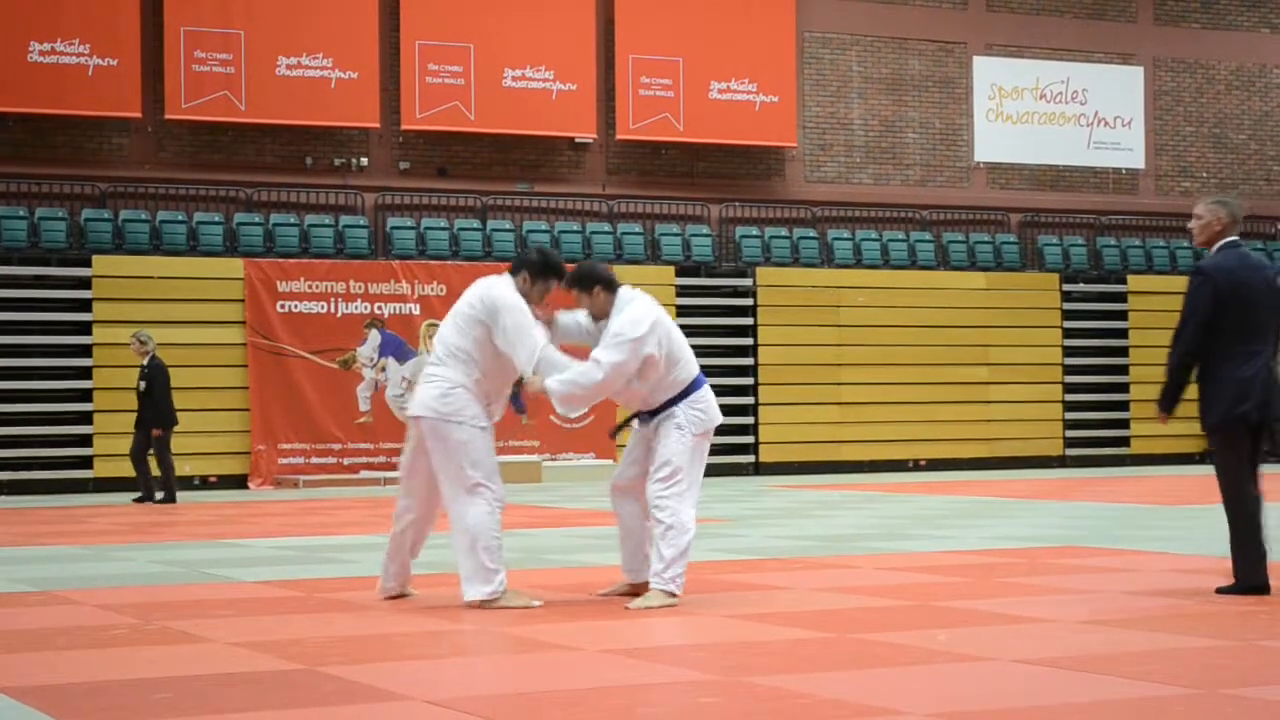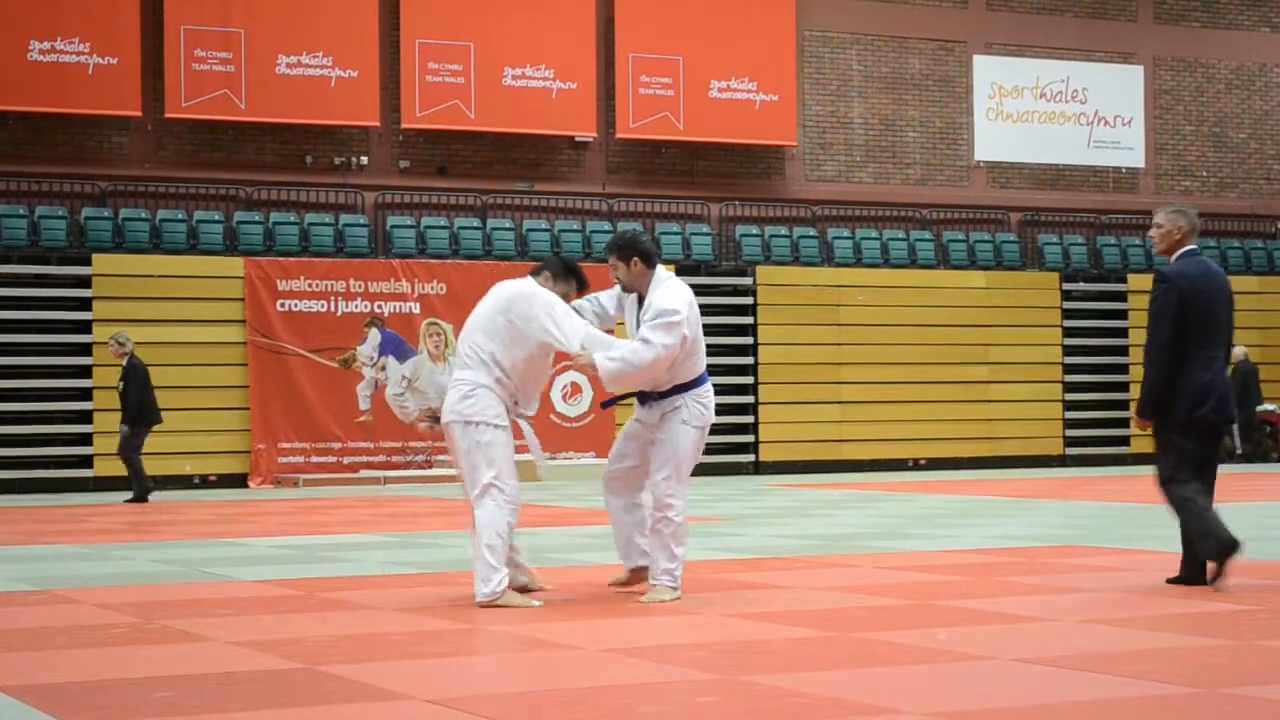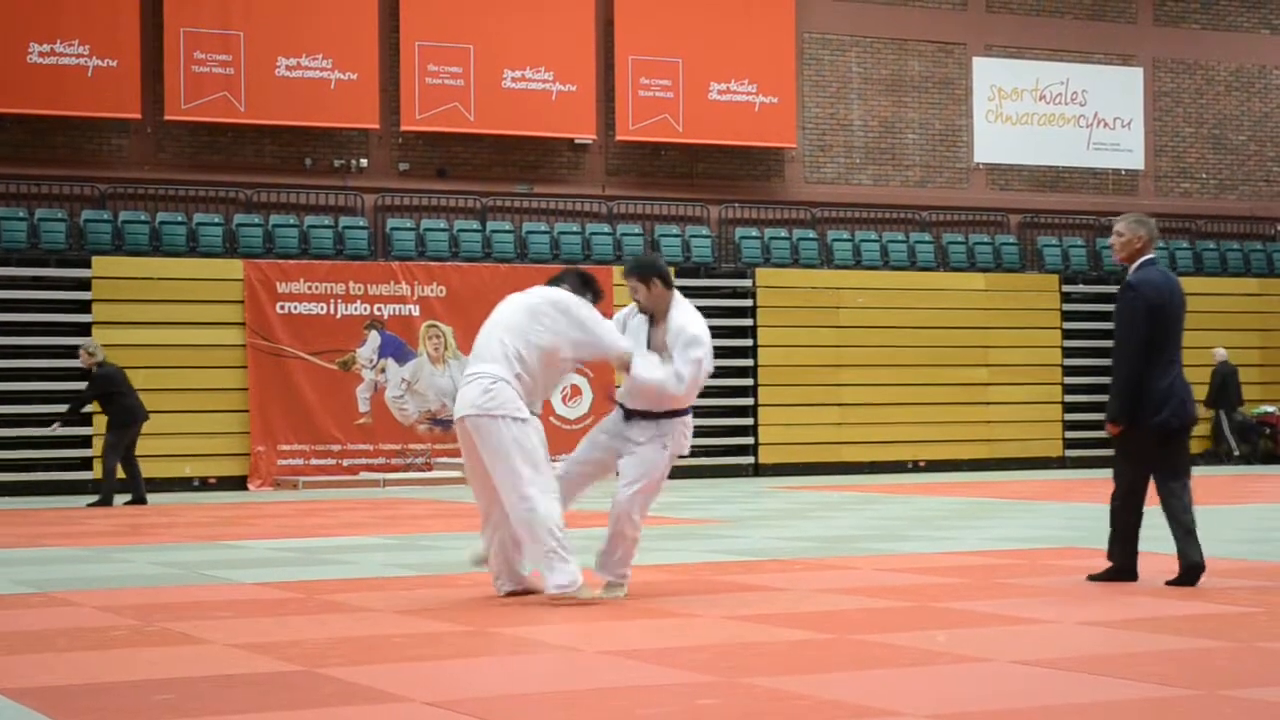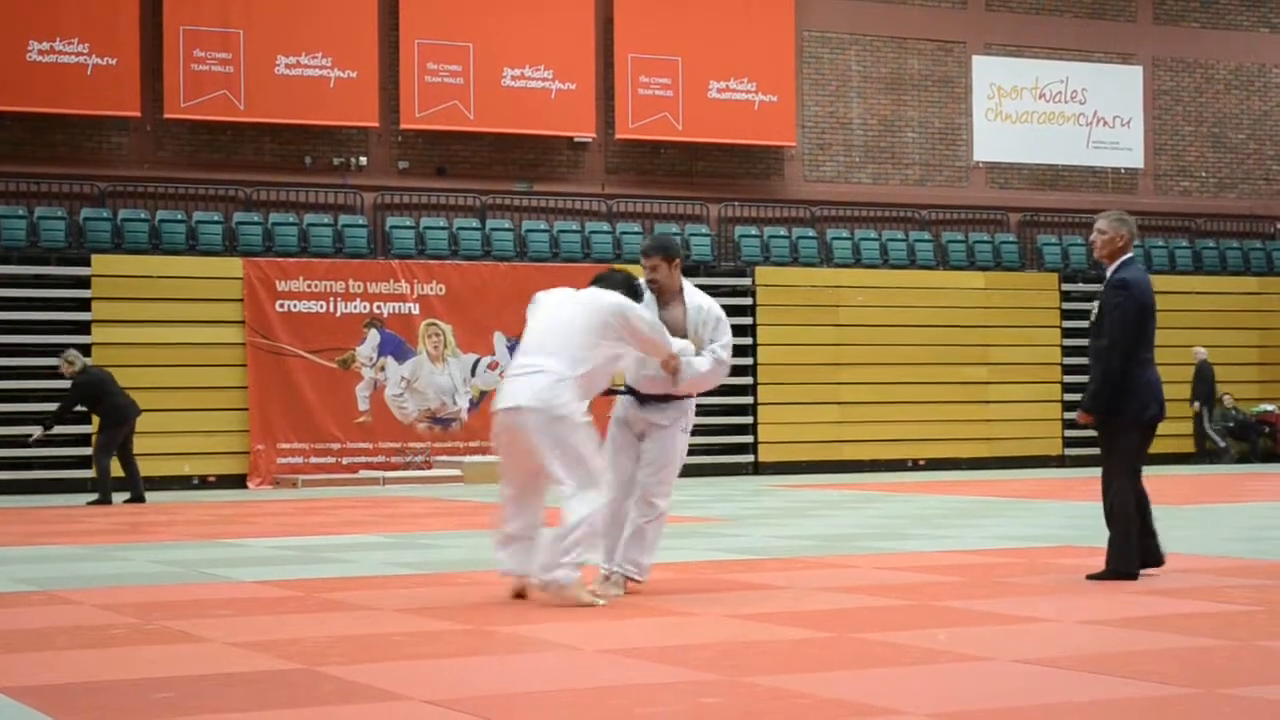
dt=0.4s
person 1, frame 1
left shoulder: (1210, 271)
left elbow: (1188, 341)
left wrist: (1168, 399)
left hip: (1227, 395)
left knee: (1236, 485)
right knee: (1246, 482)
person 1, frame 2
left shoulder: (1171, 277)
right shoulder: (1218, 276)
left elbow: (1159, 349)
right elbow: (1224, 340)
left wrist: (1146, 407)
left hip: (1182, 398)
right hip: (1216, 395)
left knee: (1175, 479)
right knee: (1198, 479)
left ankle: (1218, 541)
right ankle: (1194, 566)
person 1, frame 3
left shoulder: (1135, 285)
right shoulder: (1170, 281)
left elbow: (1127, 357)
left wrist: (1117, 412)
left hip: (1145, 405)
right hip: (1175, 401)
left knee: (1128, 486)
right knee: (1173, 483)
left ankle: (1123, 563)
right ankle: (1189, 559)
person 1, frame 4
left shoulder: (1123, 283)
right shoulder: (1132, 278)
left elbow: (1113, 353)
left wrist: (1091, 404)
right wrist: (1097, 400)
left hip: (1126, 399)
right hip: (1138, 396)
left knee: (1118, 481)
right knee: (1126, 478)
left ankle: (1122, 562)
right ankle: (1146, 551)
person 2, frame 1
left shoulder: (637, 317)
right shoulder: (621, 308)
left elbow: (601, 374)
right elbow: (586, 329)
left wrist: (548, 386)
right wrist: (549, 322)
left hip: (686, 412)
right hip: (658, 413)
left knee: (667, 495)
right knee: (626, 489)
left ankle: (666, 587)
right ankle: (638, 578)
person 2, frame 2
left shoulder: (672, 300)
right shoulder: (634, 292)
left elbow: (648, 354)
right elbow: (600, 307)
left wrist: (597, 362)
left hip: (683, 404)
right hip: (652, 404)
left knee: (666, 491)
right knee: (619, 479)
left ankle: (667, 580)
right ankle: (639, 564)
person 2, frame 3
left shoulder: (691, 330)
right shoulder: (634, 315)
left elbow: (680, 384)
left wrist: (635, 368)
left hip: (663, 429)
right hip: (626, 419)
left knee: (626, 503)
right knee: (571, 475)
left ankle: (613, 579)
person 2, frame 4
left shoulder: (706, 309)
left elbow: (718, 363)
left wrist: (680, 369)
left hip: (671, 412)
right hip: (629, 404)
left knee: (653, 495)
right knee: (617, 490)
left ankle: (629, 571)
right ankle: (610, 570)
person 3, frame 1
left shoulder: (490, 289)
right shoulder: (505, 300)
left elbow: (528, 344)
right elbow: (539, 359)
left hip: (429, 403)
right hip: (454, 406)
left knee: (418, 500)
right knee: (481, 494)
left ankle: (394, 580)
right ankle: (489, 589)
person 3, frame 2
left shoulder: (509, 292)
right shoulder: (530, 295)
right elbow: (580, 336)
left hip: (465, 405)
right hip: (480, 406)
left knee: (489, 496)
right knee: (497, 496)
left ankle: (511, 574)
right ankle: (493, 588)
person 3, frame 3
left shoulder: (521, 302)
right shoulder: (559, 300)
right elbow: (613, 345)
left hip: (471, 402)
right hip: (496, 402)
left knee: (497, 499)
right knee: (537, 489)
left ankle: (508, 577)
right ankle: (562, 580)
person 3, frame 4
left shoulder: (550, 297)
right shoulder: (618, 304)
right elbow: (662, 346)
right wrist: (675, 360)
left hip: (510, 397)
right hip: (551, 398)
left knee: (520, 487)
right knee: (587, 485)
left ankle: (521, 573)
right ankle: (561, 576)
